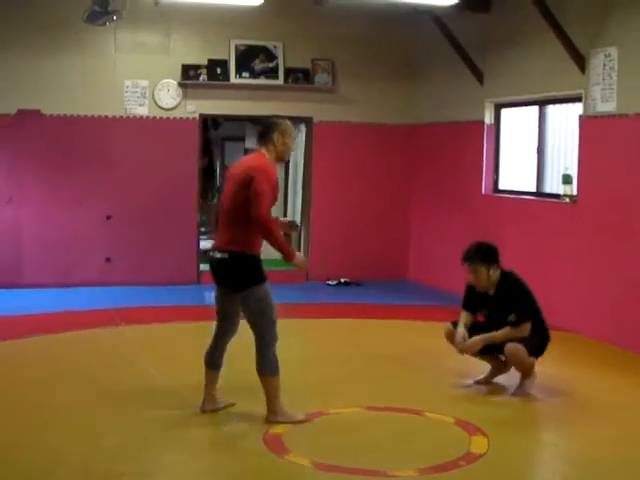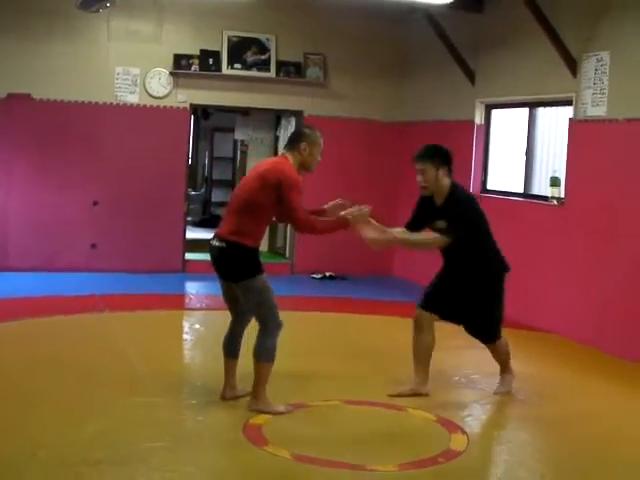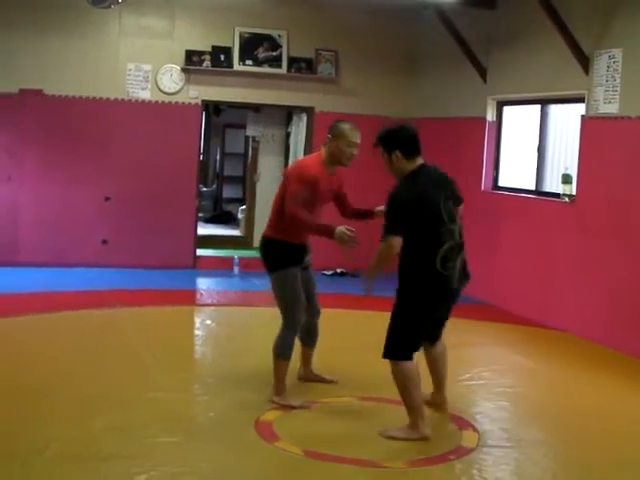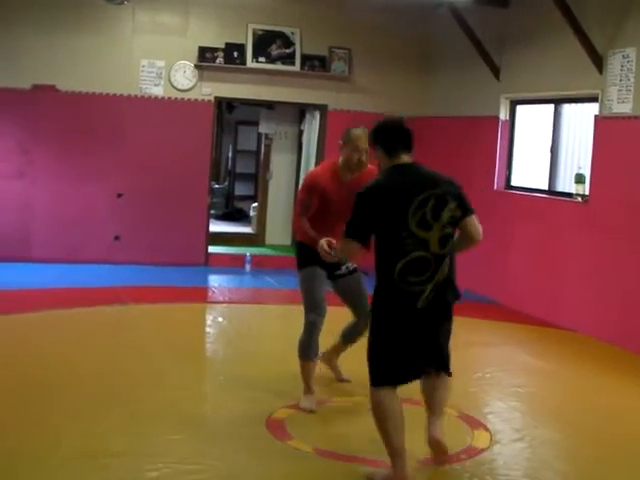
dt=0.7s
person 1, frame 1
left shoulder: (241, 165)
right shoulder: (263, 170)
right elbow: (260, 219)
left wrist: (276, 225)
right wrist: (290, 254)
left hip: (221, 257)
right hip: (242, 262)
left knee: (225, 329)
right knee: (267, 337)
left ankle: (210, 398)
right ankle: (275, 410)
person 1, frame 2
left shoulder: (269, 167)
right shoulder: (287, 174)
left elbow: (283, 214)
right elbow: (301, 223)
left wrist: (324, 211)
right wrist: (344, 220)
left hip: (223, 247)
right hip: (239, 252)
left knee: (240, 319)
right knee: (271, 324)
left ankle: (230, 386)
right ankle: (259, 398)
person 1, frame 3
left shoulder: (334, 174)
right shoulder: (306, 169)
left elbow: (346, 209)
right elbow: (293, 212)
left wrist: (376, 212)
right wrist: (331, 232)
left hip: (298, 248)
right hip: (278, 247)
left knee: (312, 313)
right knee: (293, 319)
left ankle: (306, 369)
right ankle: (279, 391)
person 1, frame 4
left shoulder: (372, 177)
right shoulder: (318, 178)
right elbow: (299, 219)
right wrist: (317, 241)
right hip: (312, 251)
left knee: (365, 315)
right knee: (315, 319)
left ankle: (331, 356)
right ankle: (308, 391)
person 2, frame 1
left shoulder: (514, 288)
right shoulder: (475, 286)
left elbow: (522, 329)
right elbow: (468, 311)
left wrist: (482, 339)
right wrist: (462, 328)
left hip: (531, 335)
left knee: (513, 350)
right knee: (451, 331)
left ankle: (528, 373)
right ankle: (498, 365)
person 2, frame 2
left shoulder: (462, 203)
right shoulder: (427, 201)
left elbow: (439, 240)
right elbow: (410, 230)
left wrist: (391, 238)
right wrist: (380, 233)
left hip: (485, 274)
right hip: (455, 271)
left knee: (489, 335)
right knee: (423, 317)
left ankle: (506, 371)
right ankle: (420, 382)
person 2, frame 3
left shoulder: (403, 195)
right shoulder: (441, 179)
left elbow: (392, 246)
right elbow: (458, 208)
left wrist: (372, 272)
left hip: (423, 283)
right hip: (451, 277)
left knee: (400, 353)
right knee: (431, 337)
left ankle: (417, 425)
right ankle: (440, 395)
person 2, frame 4
left shoulder: (374, 193)
right shoulder: (446, 186)
left elbow: (348, 252)
right elbow: (475, 235)
left wrist: (338, 253)
left hip: (396, 300)
right hip: (440, 296)
left knee: (383, 383)
right knee: (437, 366)
right ankle: (436, 426)
